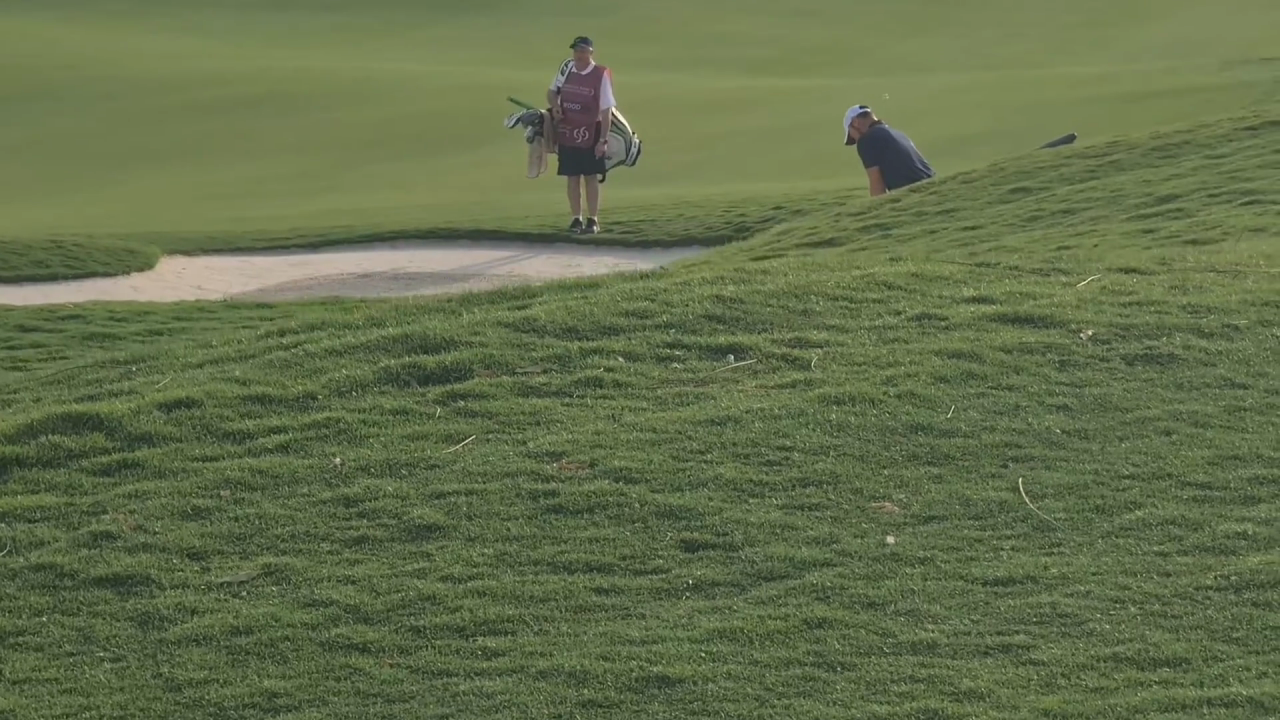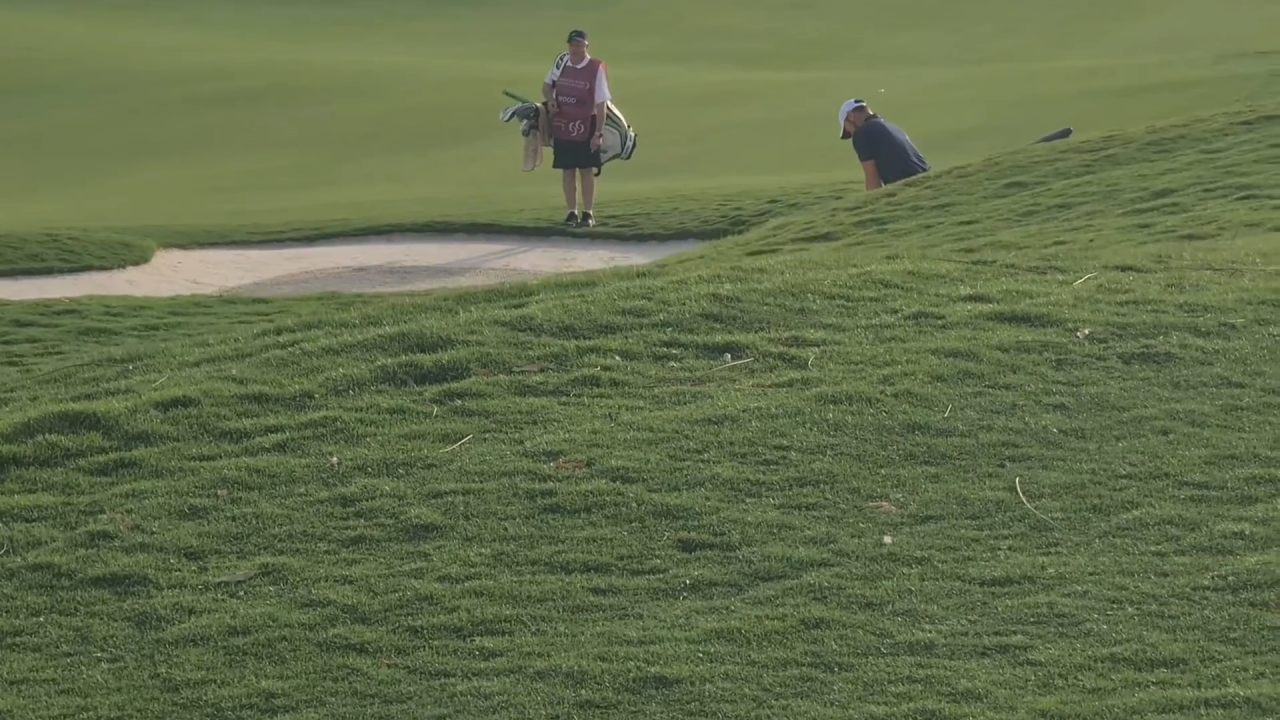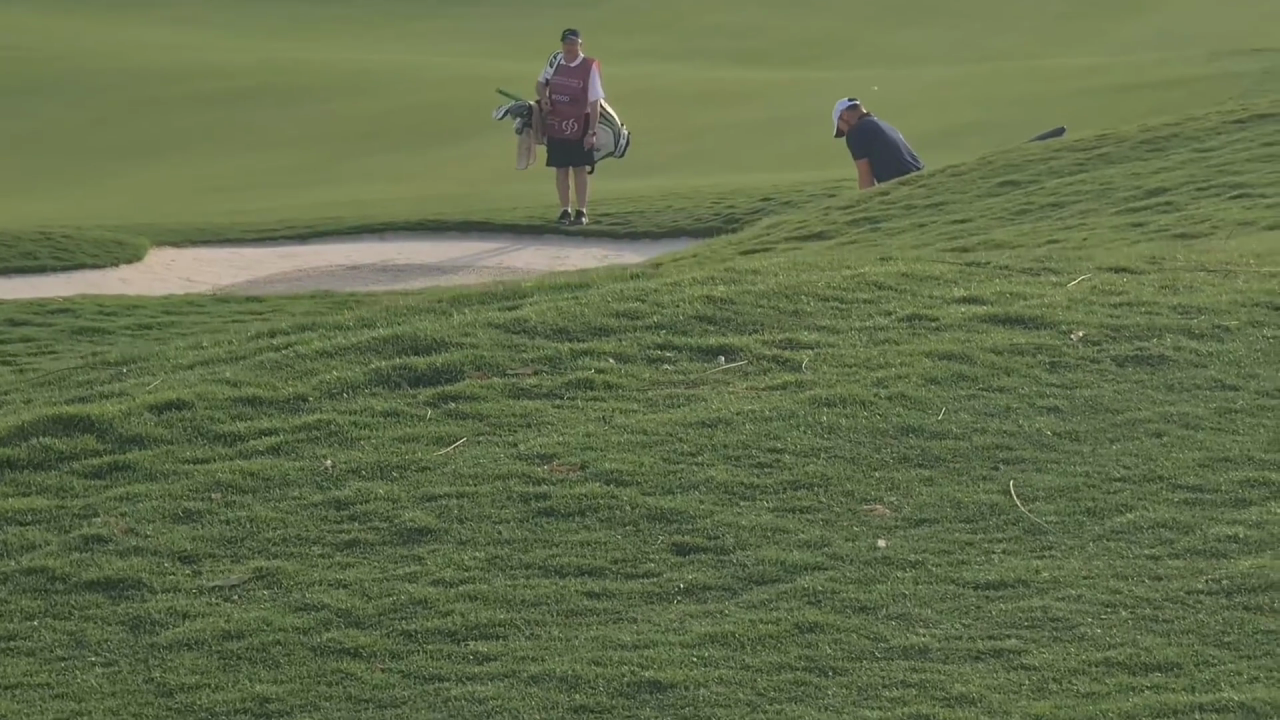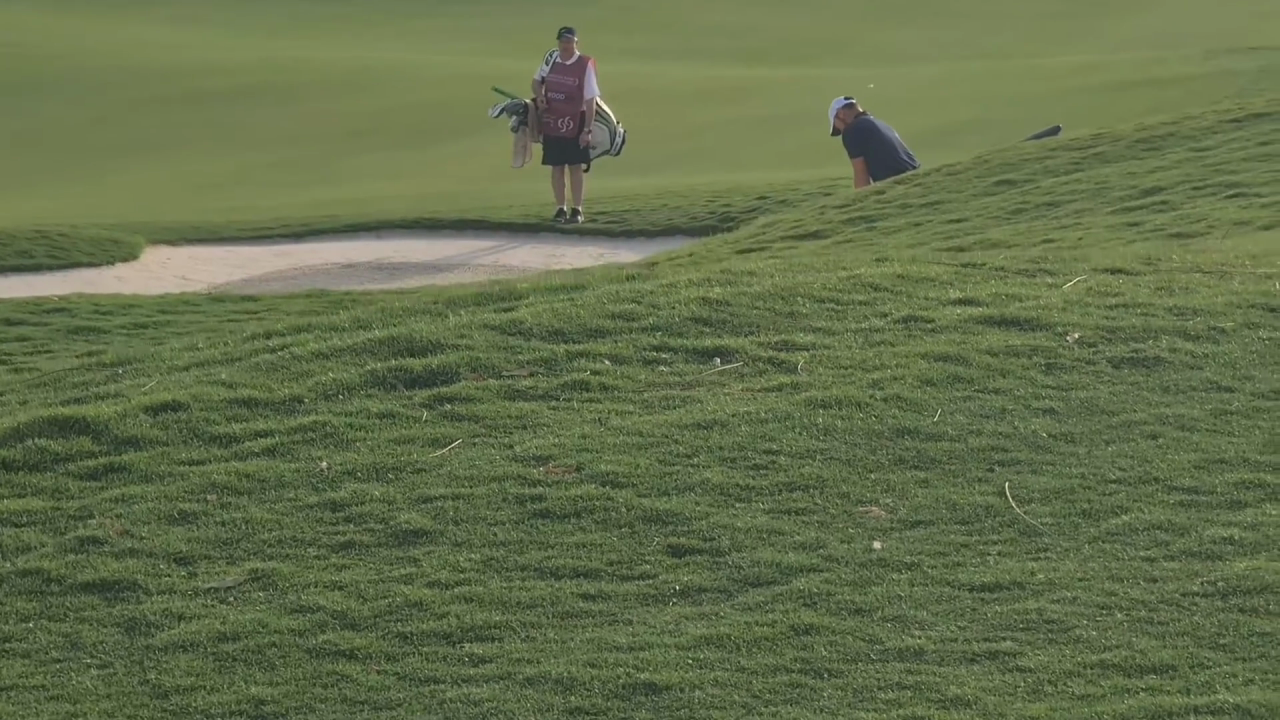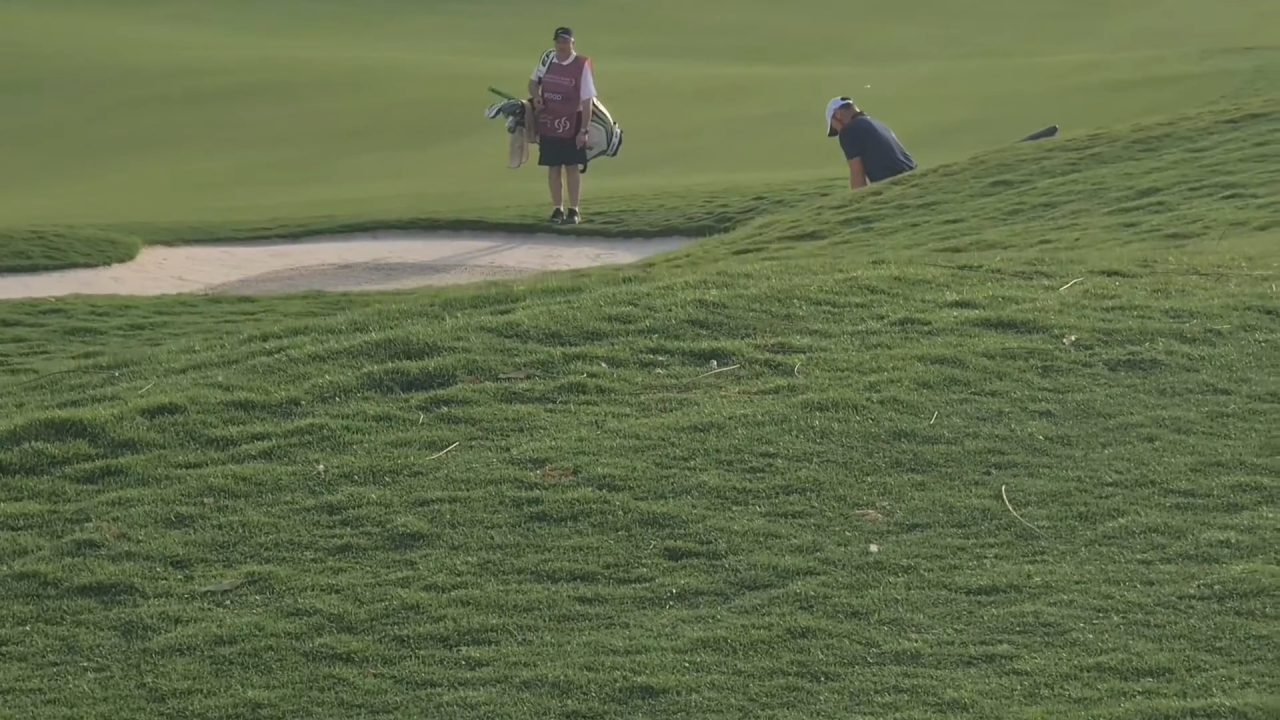
dt=0.1s
person 1, frame 1
left shoulder: (601, 74)
right shoulder: (566, 68)
left elbow: (606, 110)
right elbow: (552, 91)
left wrist: (603, 140)
right wrist: (554, 105)
left hip: (590, 134)
right hip: (566, 132)
left knee: (591, 177)
right knee: (572, 177)
left ankle: (593, 220)
right ankle: (576, 218)
person 1, frame 2
left shoulder: (596, 68)
right shoulder: (562, 62)
left elbow: (601, 103)
right elbow: (548, 84)
left wrist: (598, 133)
right wrist: (550, 99)
left hip: (585, 127)
right hip: (562, 126)
left knee: (586, 171)
right knee: (567, 171)
left ankle: (588, 213)
right ankle: (572, 212)
person 1, frame 3
left shoulder: (590, 66)
right shoulder: (555, 60)
left elbow: (595, 101)
right elbow: (541, 83)
left wrist: (592, 131)
right wrist: (543, 97)
left hip: (578, 125)
right hip: (555, 124)
left knee: (579, 169)
right knee: (561, 169)
left ankle: (581, 211)
right ankle: (565, 210)
person 1, frame 4
left shoulder: (586, 64)
right shoulder: (551, 58)
left elbow: (590, 100)
right elbow: (537, 81)
left wrist: (587, 129)
right wrist: (539, 95)
left hip: (574, 123)
right hip: (551, 122)
left knee: (575, 167)
right knee: (556, 167)
left ankle: (577, 210)
right ankle: (561, 209)
person 1, frame 5
left shoulder: (582, 65)
right shoulder: (547, 58)
left elbow: (587, 100)
right elbow: (533, 81)
left wrist: (584, 130)
right wrist: (536, 95)
left hip: (571, 124)
right hip: (547, 122)
left knee: (572, 168)
right knee: (553, 167)
left ankle: (574, 210)
right ankle: (558, 209)
